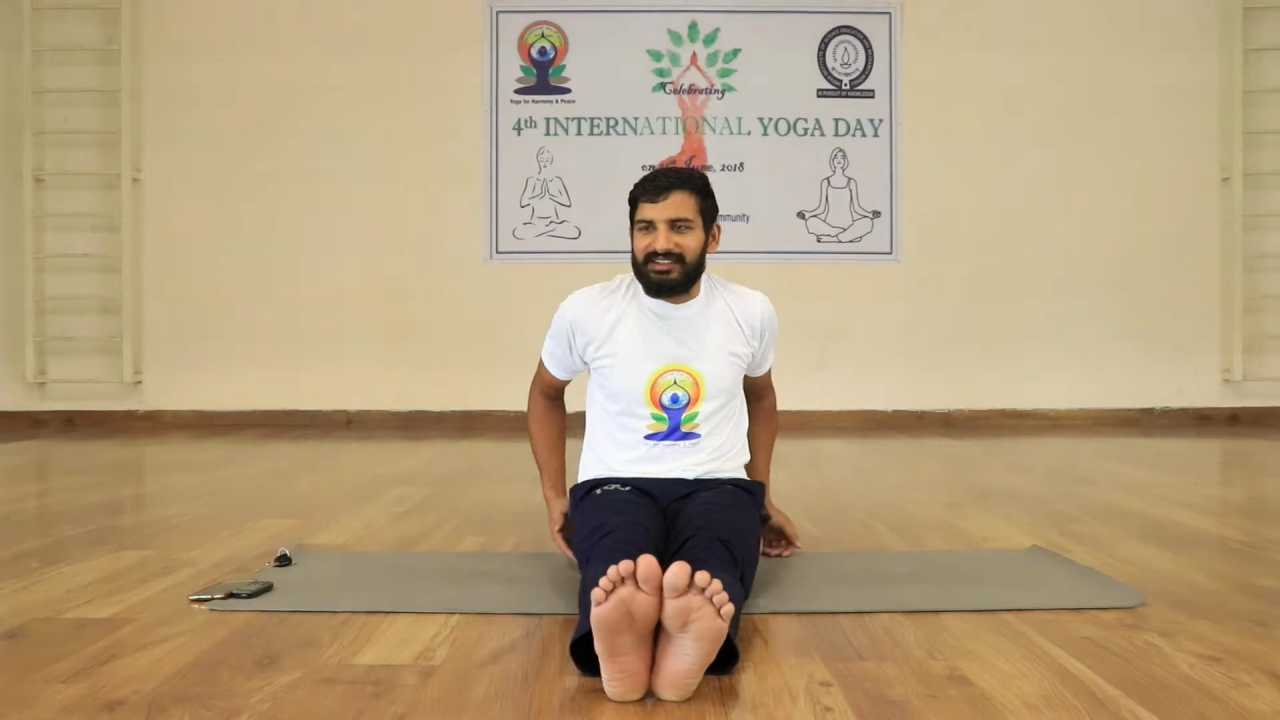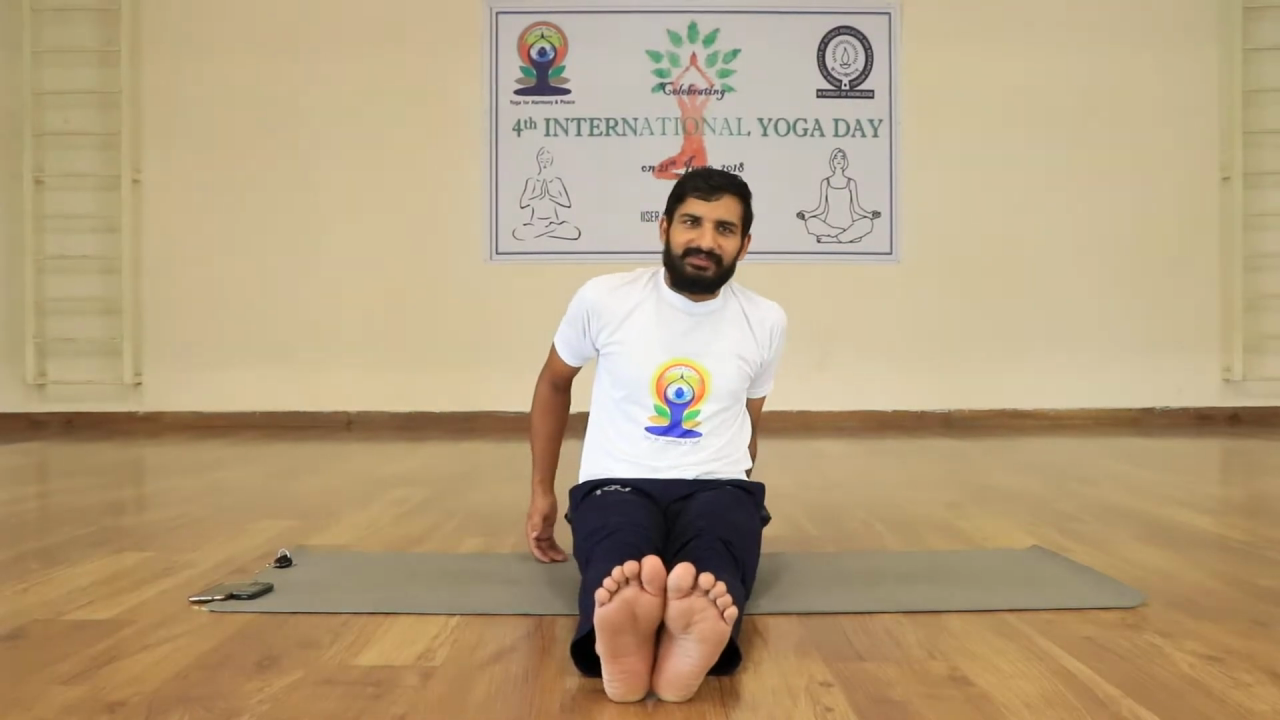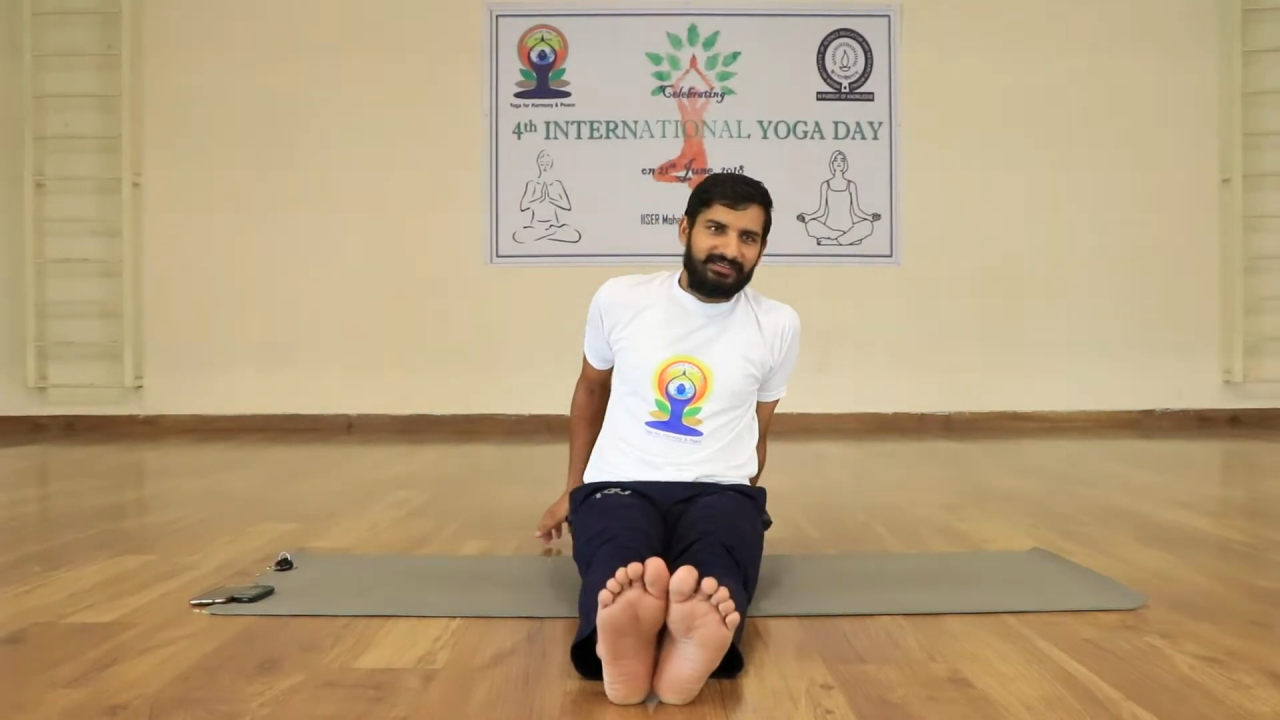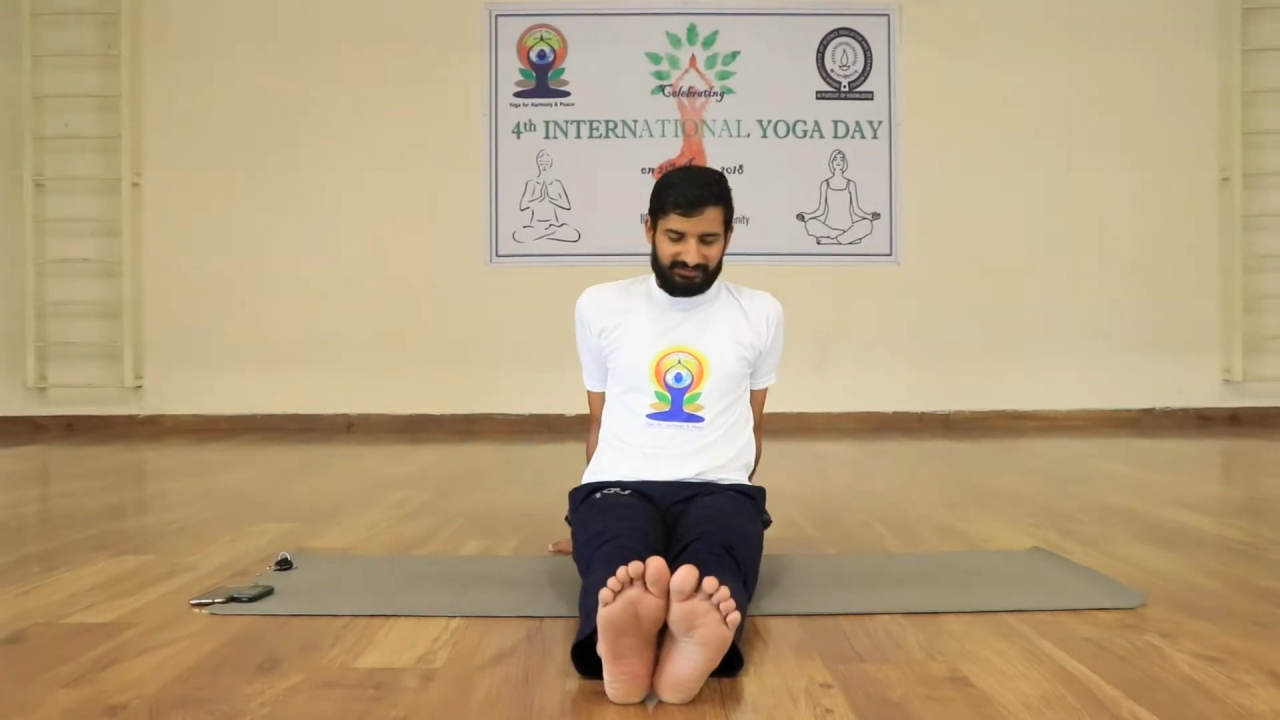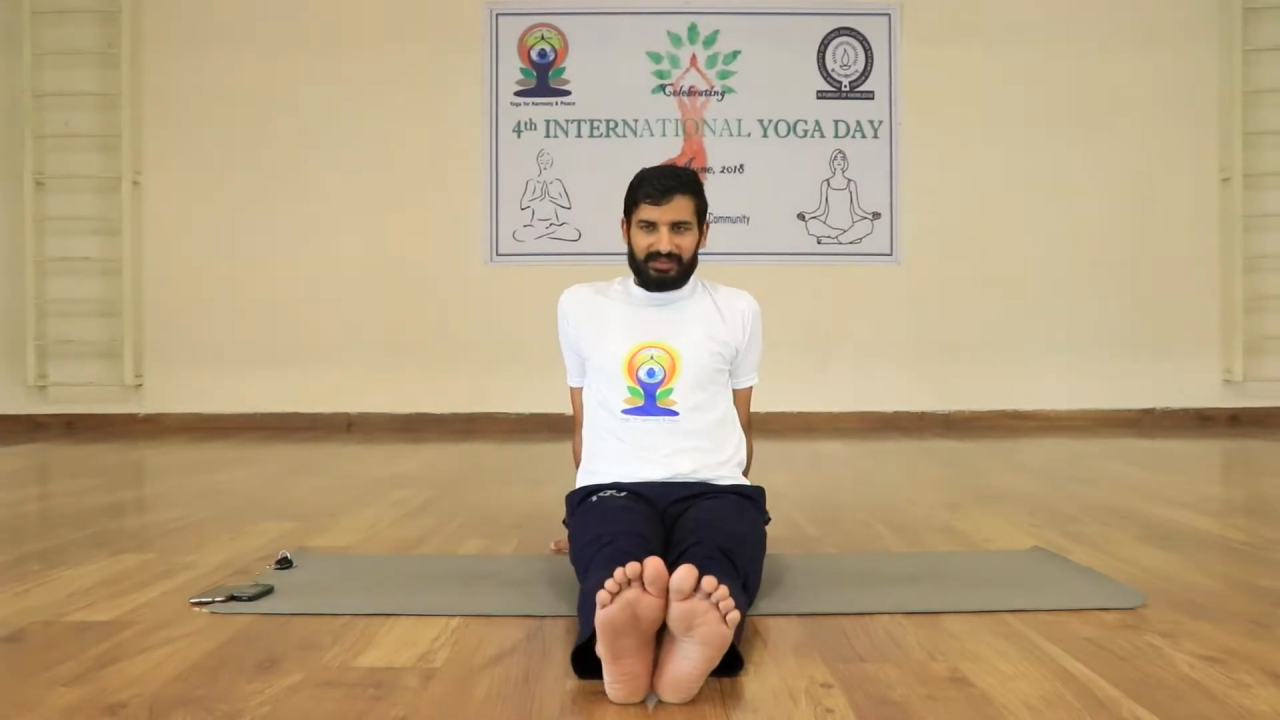
dt=0.7s
person 1, frame 1
left shoulder: (751, 312)
right shoulder: (586, 310)
right elbow: (546, 394)
left wrist: (760, 492)
right wrist: (554, 494)
left hip: (717, 486)
right hip: (617, 486)
left knee: (712, 569)
right knee: (619, 564)
left ankle: (692, 639)
right ankle: (616, 640)
person 1, frame 2
left shoulder: (766, 321)
right shoulder: (604, 298)
right elbow: (553, 383)
right wrist: (541, 491)
left hip: (716, 487)
right hip: (617, 484)
left knee: (711, 571)
right knee: (619, 563)
left ankle: (691, 642)
right ankle: (621, 644)
person 1, frame 3
left shoulder: (778, 324)
right shoulder: (619, 298)
right elbow: (591, 388)
left wrist: (739, 512)
right wrist: (573, 489)
left hip: (718, 490)
right hip: (621, 485)
left knee: (714, 567)
right knee: (619, 569)
left ankle: (699, 641)
right ankle: (621, 643)
person 1, frame 4
left shoulder: (760, 312)
right shoulder: (600, 305)
left wrist: (732, 503)
right wrist: (595, 512)
left hip: (717, 488)
right hip: (621, 484)
left knee: (711, 574)
right knee: (619, 564)
left ankle: (698, 641)
right ankle: (621, 643)
person 1, frame 5
left shoulder: (737, 310)
right shoulder: (580, 305)
left wrist: (730, 498)
right wrist: (589, 507)
left hip: (713, 488)
right hip: (615, 486)
left knee: (713, 582)
right knee: (618, 570)
left ankle: (695, 640)
right ankle: (617, 641)
